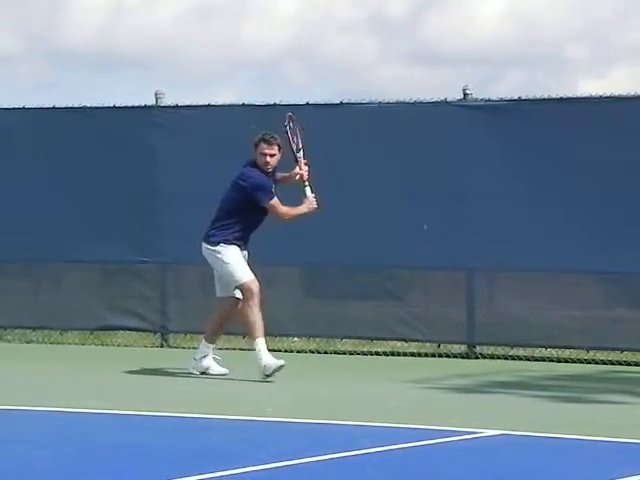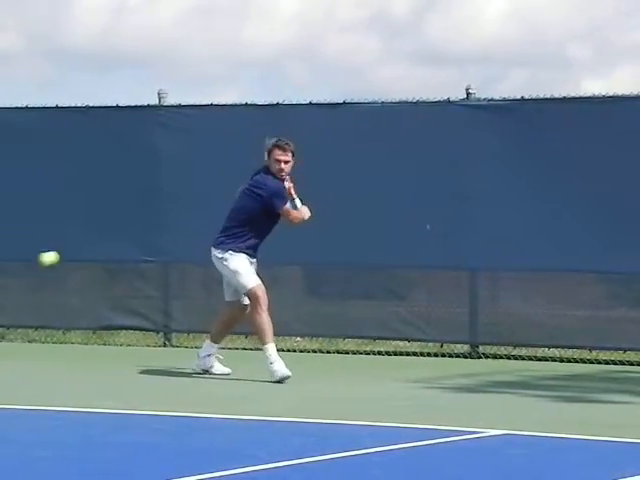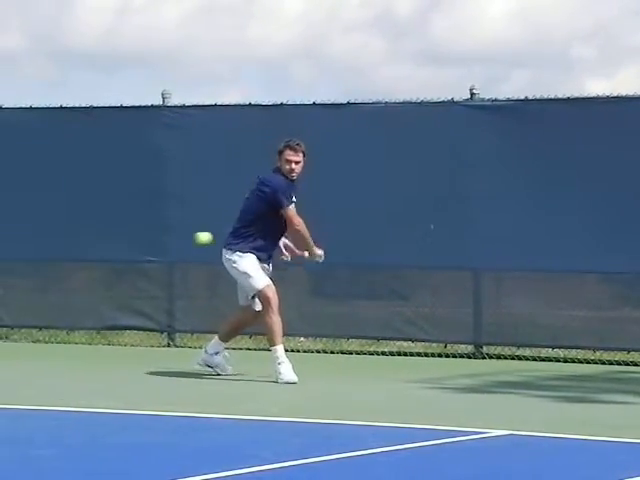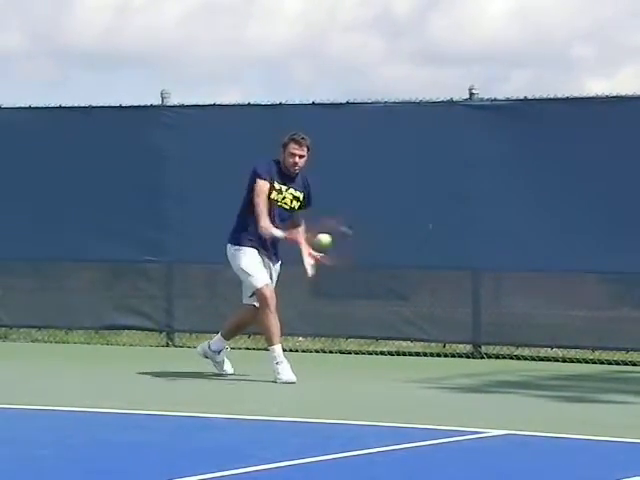
dt=0.4s
person 1, frame 1
left shoulder: (263, 172)
right shoulder: (254, 178)
left elbow: (272, 179)
right elbow: (282, 213)
left wrist: (291, 176)
right wrist: (306, 207)
left hip: (231, 245)
right hip: (220, 244)
left knee: (232, 303)
right knee: (251, 289)
left ankle: (202, 357)
right ankle: (264, 358)
person 1, frame 2
left shoulder: (264, 176)
right shoulder: (271, 187)
right elbow: (293, 218)
right wrist: (303, 212)
left hip: (240, 252)
right hip: (229, 252)
left knee: (240, 307)
right knee: (258, 295)
left ankle: (206, 356)
right ankle: (274, 361)
person 1, frame 3
left shoulder: (287, 183)
right shoulder: (275, 183)
right elbow: (295, 224)
left wrist: (280, 239)
right wrist: (313, 250)
left hip: (261, 255)
right hip: (240, 252)
left knee: (252, 311)
right knee: (270, 297)
left ankle: (212, 352)
right ankle: (282, 363)
person 1, frame 4
left shoulder: (303, 185)
right shoulder: (266, 169)
left elbow: (297, 220)
right elbow: (259, 197)
left wrist: (304, 248)
right wrist: (266, 225)
left hip: (271, 254)
right hip: (245, 246)
left knee: (253, 309)
right knee: (267, 298)
left ankle: (214, 347)
right ankle: (279, 362)
